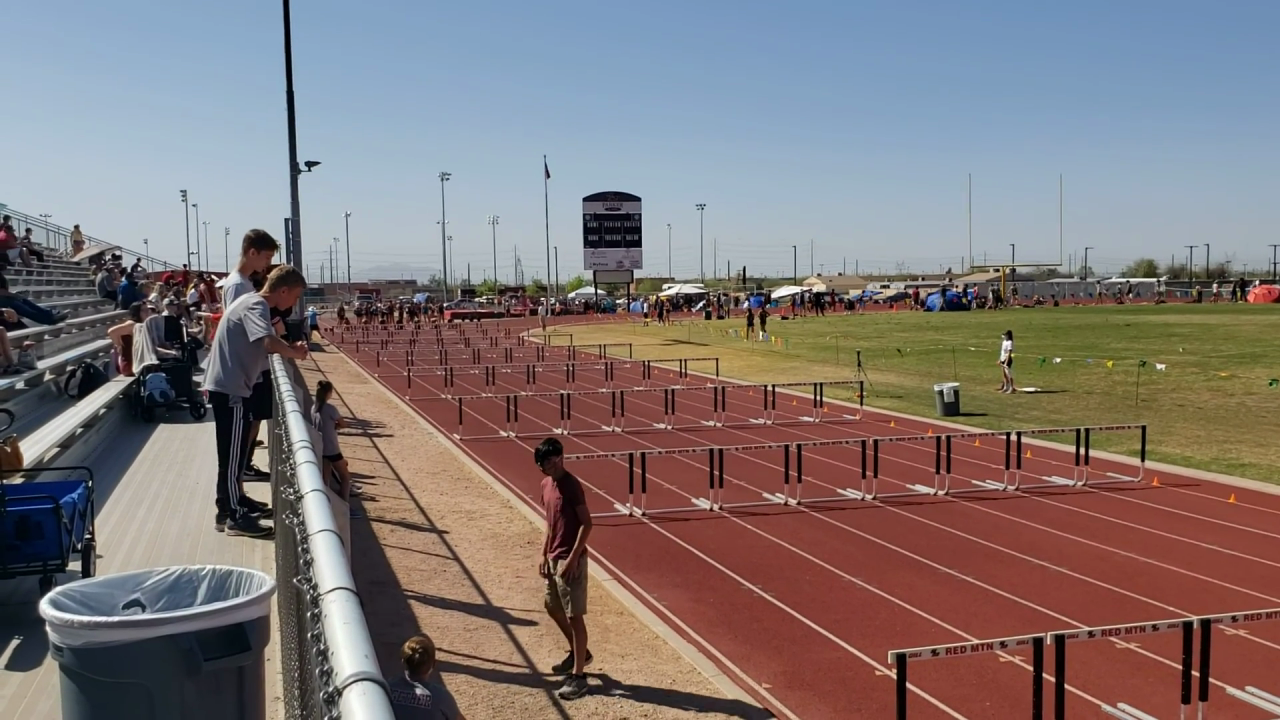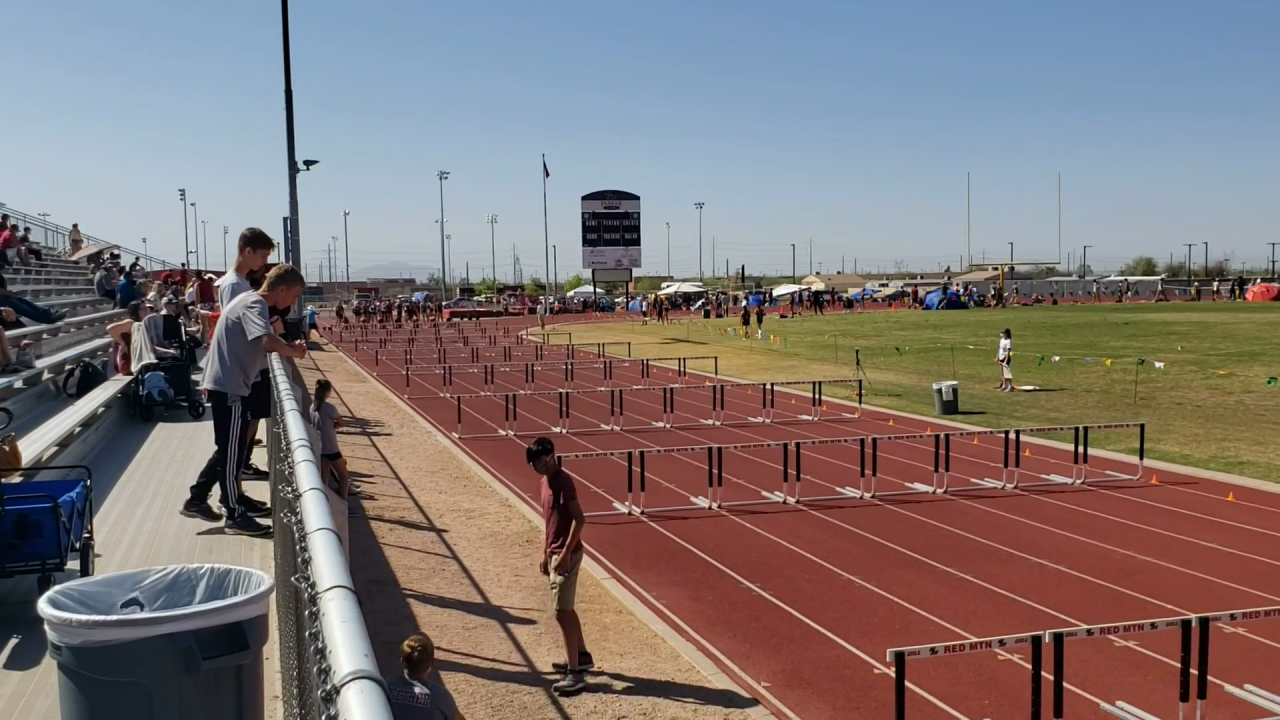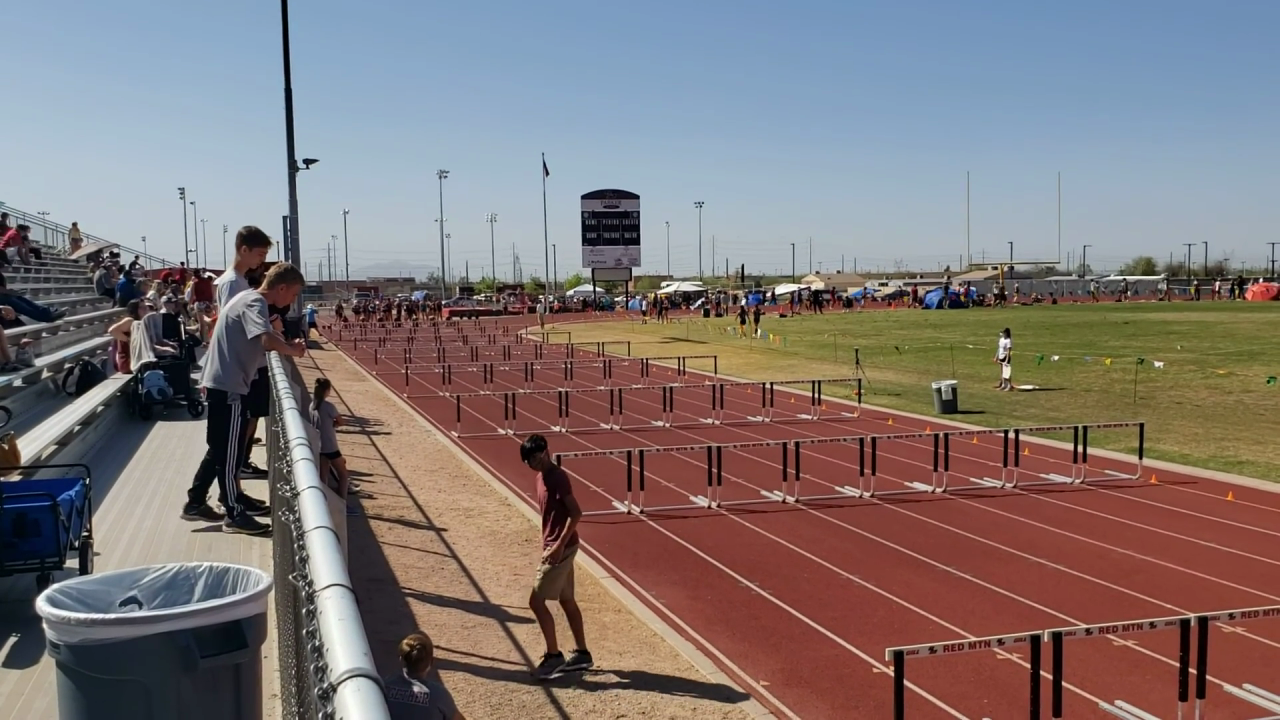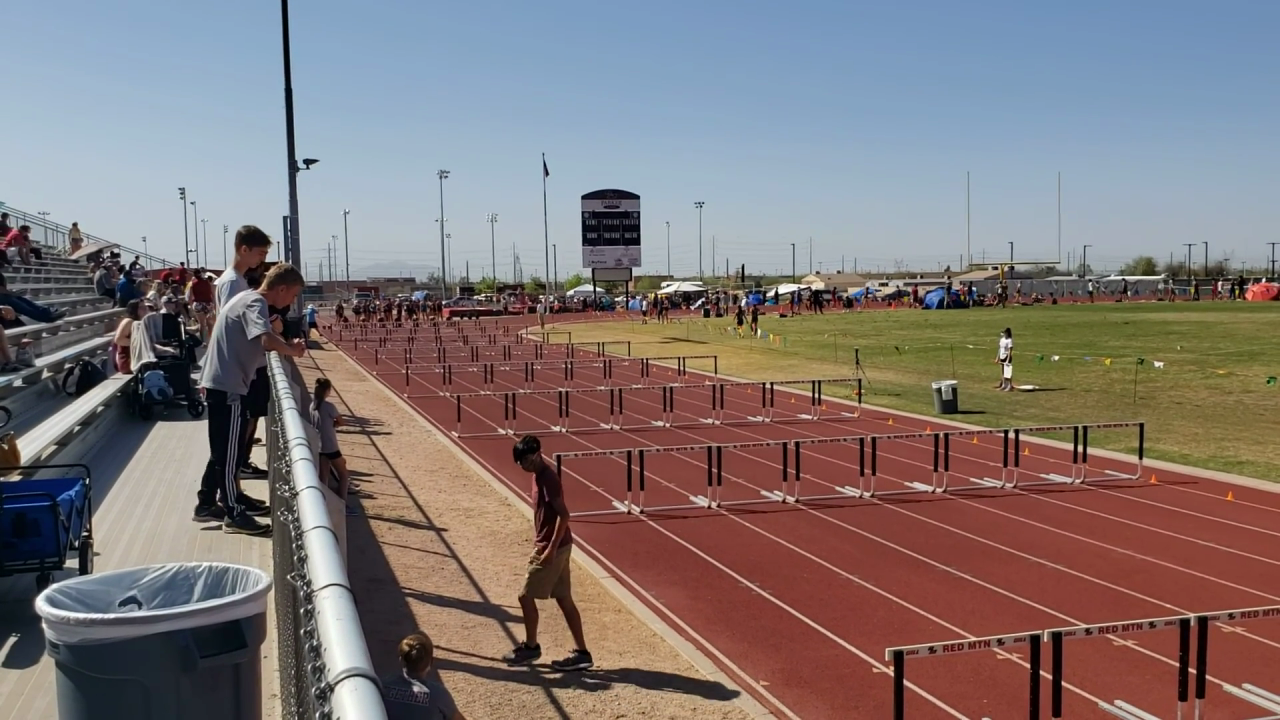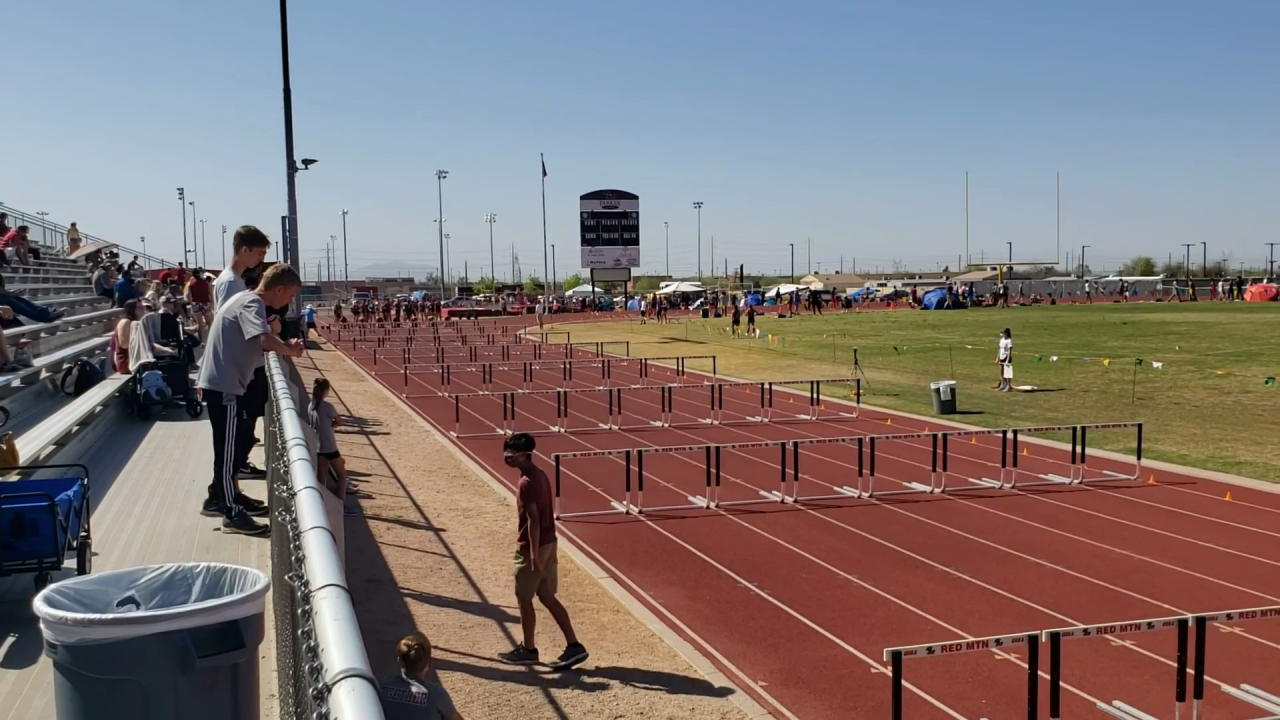
dt=0.2s
person 1, frame 1
left shoulder: (255, 303)
right shoulder: (256, 306)
left elbow: (267, 341)
right elbow: (271, 343)
left wrist: (291, 349)
right wrist: (297, 352)
left hip: (231, 386)
right hip: (230, 388)
left knee: (235, 451)
right knee: (234, 453)
left ankle: (229, 504)
right ankle: (236, 518)
person 1, frame 2
left shoulder: (253, 302)
right shoulder: (254, 304)
left elbow: (265, 340)
right elbow: (268, 342)
left wrist: (289, 347)
right wrist: (294, 351)
left hip: (225, 384)
right hip: (228, 387)
left knee: (229, 449)
right knee: (231, 451)
left ankle: (197, 499)
right ankle: (235, 516)
person 1, frame 3
left shoulder: (252, 300)
right shoulder: (255, 302)
left elbow: (264, 338)
right elbow: (267, 340)
left wrist: (288, 345)
right wrist: (293, 350)
left hip: (222, 382)
right hip: (227, 385)
left knee: (222, 448)
right knee: (228, 450)
left ankle: (196, 502)
right ankle: (234, 515)
person 1, frame 4
left shoulder: (251, 300)
right shoulder: (254, 303)
left elbow: (263, 338)
right elbow: (268, 341)
left wrist: (288, 346)
right wrist: (293, 350)
left hip: (223, 383)
right hip: (227, 386)
left knee: (225, 449)
right knee: (229, 450)
left ankle: (208, 503)
right ankle: (234, 515)
person 1, frame 5
left shoulder: (248, 301)
right shoulder: (251, 303)
left elbow: (261, 339)
right elbow: (266, 341)
left wrist: (286, 346)
right wrist: (292, 350)
left hip: (224, 383)
right hip: (223, 386)
left knee: (236, 446)
right knee: (229, 450)
left ankle: (220, 499)
right ankle: (232, 515)
person 2, frame 1
left shoulder: (246, 282)
right shoulder: (237, 285)
left wrist: (272, 326)
right wrist: (271, 329)
left knee: (253, 421)
right knee: (249, 422)
left ankle: (244, 466)
right ankle: (241, 468)
person 2, frame 2
left shoulder: (244, 281)
right shoulder: (233, 284)
left knee: (252, 419)
right knee: (248, 421)
left ankle: (242, 465)
right ankle: (239, 467)
person 2, frame 3
left shoulder: (242, 280)
right shoulder: (232, 282)
left wrist: (269, 325)
right wrist: (268, 328)
left knee: (252, 417)
right knee: (246, 419)
left ankle: (242, 463)
right ankle: (238, 466)
person 2, frame 4
left shoulder: (241, 279)
right shoulder: (231, 281)
left wrist: (269, 324)
right wrist: (268, 327)
left knee: (251, 417)
right knee: (246, 418)
left ankle: (242, 463)
right ankle: (238, 465)
person 2, frame 5
left shoulder: (238, 279)
right shoulder: (229, 283)
left knee: (248, 417)
right knee: (246, 418)
left ankle: (241, 464)
right ankle: (238, 466)
person 3, frame 1
left shoulder: (571, 486)
right shoulder: (546, 485)
left elbow: (586, 524)
left wrist: (572, 558)
right wrist: (544, 554)
left hip: (571, 560)
right hip: (555, 558)
left knee: (574, 616)
right knee: (553, 609)
left ankle: (578, 676)
right ankle: (578, 654)
person 3, frame 2
left shoulder: (562, 482)
right shoulder: (545, 481)
left elbow: (579, 519)
left wrist: (566, 553)
right wrist: (545, 553)
left hip: (566, 555)
right hip: (555, 553)
left knee: (561, 611)
right knee: (565, 608)
left ankle: (574, 672)
right ankle: (581, 654)
person 3, frame 3
left shoulder: (557, 478)
right shoulder: (541, 477)
left elbow: (575, 513)
left wrist: (559, 545)
right wrist: (546, 546)
left hip: (560, 548)
right hip: (554, 546)
left knee: (536, 600)
right knee: (567, 601)
left ankle: (554, 655)
right ankle: (582, 653)
person 3, frame 4
left shoulder: (547, 480)
right shoulder: (543, 477)
left elbow: (563, 516)
left wrist: (551, 549)
left hip: (550, 548)
right hip: (560, 546)
left knee: (526, 597)
right knee: (564, 599)
left ankle: (530, 646)
right ankle: (582, 653)
person 3, frame 5
left shoulder: (526, 482)
right shoulder: (539, 474)
left elbow: (532, 520)
left wrist: (533, 554)
left hip: (533, 547)
right hip: (549, 542)
left knee: (525, 599)
right knee: (547, 597)
left ankle: (528, 649)
right ankle: (574, 647)
